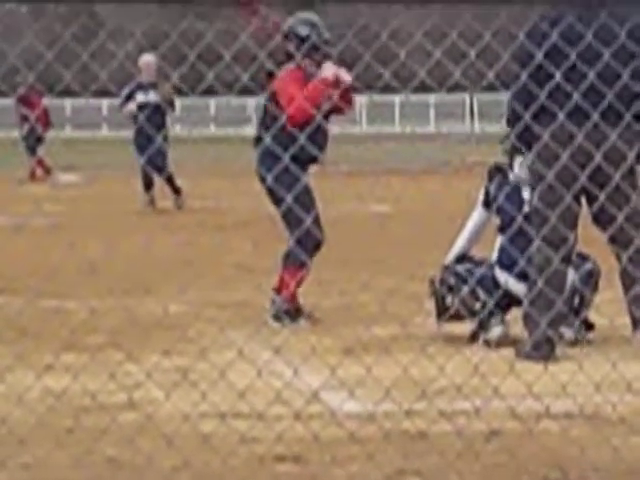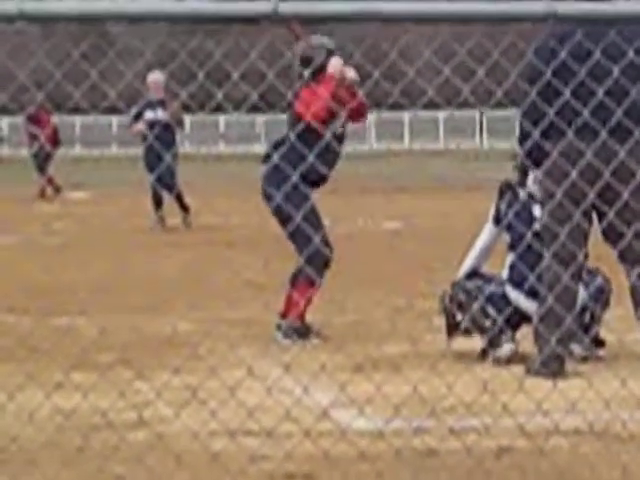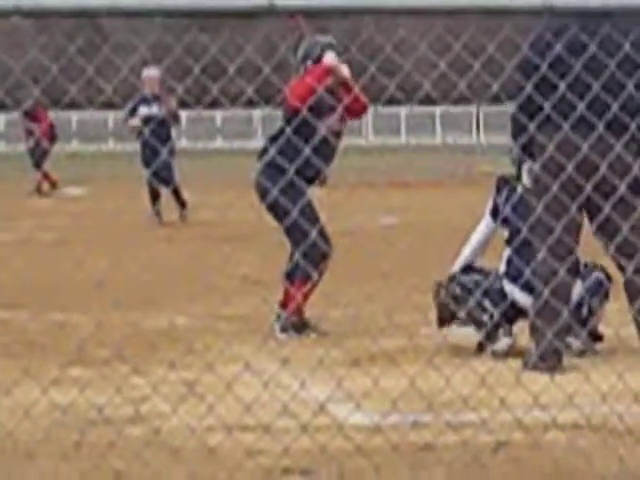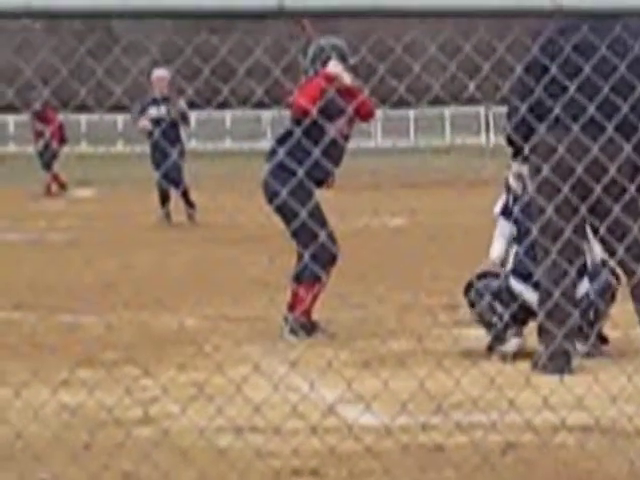
dt=0.5s
person 1, frame 1
left shoulder: (549, 24)
left elbow: (526, 90)
left wrist: (520, 146)
left hip: (558, 139)
left knee: (550, 240)
left ankle: (540, 338)
person 1, frame 2
left shoulder: (556, 41)
left elbow: (535, 106)
left wrist: (534, 162)
left hip: (568, 156)
left knee: (561, 256)
left ankle: (550, 357)
person 1, frame 3
left shoulder: (550, 34)
left elbow: (528, 101)
left wrist: (526, 154)
left hip: (558, 149)
left knee: (554, 251)
left ankle: (547, 349)
person 1, frame 4
left shoulder: (561, 32)
left elbow: (526, 95)
left wrist: (521, 151)
left hip: (561, 149)
left knee: (558, 252)
left ankle: (556, 350)
person 2, frame 1
left shoulder: (313, 76)
right shoulder: (290, 76)
left elbow: (342, 107)
right elbow: (298, 116)
left wrist: (344, 85)
right wrist: (325, 81)
left hip: (292, 167)
right hip: (279, 166)
left knee: (308, 235)
right knee: (307, 235)
left ankle: (283, 295)
right ankle: (283, 305)
person 2, frame 2
left shoulder: (333, 95)
right shoulder: (309, 94)
left elbow: (359, 113)
right elbow: (316, 114)
left wrist: (351, 85)
right wrist: (332, 78)
left hip: (295, 186)
right hip: (283, 185)
left knee: (315, 252)
right knee: (318, 253)
left ankle: (290, 318)
right ankle: (292, 322)
person 2, frame 3
left shoulder: (334, 93)
right shoulder: (307, 90)
left elbow: (360, 108)
right elbow: (294, 96)
left wrist: (346, 80)
right wrist: (324, 68)
left hip: (291, 182)
right hip: (278, 180)
left knee: (308, 246)
right knee: (316, 248)
left ankle: (288, 311)
right ankle: (290, 317)
person 2, frame 4
left shoulder: (343, 96)
right shoulder: (314, 89)
left elbow: (368, 113)
right elbow: (299, 106)
left wrist: (350, 87)
right wrist: (327, 77)
left hip: (299, 184)
right hip: (286, 181)
left knee: (315, 248)
right knee: (323, 249)
left ankle: (296, 314)
right ankle: (298, 319)
person 3, frame 1
left shoulder: (497, 177)
left elbow: (474, 228)
left wrist: (448, 264)
left hip: (510, 283)
right knee: (588, 267)
left ankle: (489, 320)
right ankle: (571, 321)
person 3, frame 2
left shoulder: (508, 195)
left elbow: (483, 246)
left wrist: (458, 282)
left hip: (519, 301)
left knee: (464, 287)
right knee: (599, 281)
left ankle: (499, 337)
right ankle: (582, 337)
person 3, frame 3
left shoulder: (506, 190)
left elbow: (478, 240)
left wrist: (452, 277)
left hip: (518, 297)
left knee: (459, 280)
right knee: (598, 275)
left ankle: (496, 332)
right ankle: (579, 333)
person 3, frame 4
left shoulder: (514, 195)
left elbow: (497, 256)
right elbow: (597, 255)
left hip: (526, 292)
right hip: (574, 292)
left knee: (477, 285)
right knee: (607, 275)
left ankle: (506, 334)
right ankle: (587, 336)
person 4, frame 1
left shoulder: (161, 86)
right shoulder: (134, 87)
left elbow: (170, 108)
right elbow: (123, 104)
left wrist: (166, 98)
right wrist: (128, 108)
left hip: (159, 131)
right hip: (141, 132)
left knee: (160, 166)
right knee: (145, 165)
left ankle: (177, 192)
right ankle: (149, 198)
person 4, frame 2
left shoulder: (169, 103)
right shoulder: (143, 105)
left elbow: (179, 125)
right elbow: (133, 124)
left wrist: (174, 115)
right wrist: (138, 127)
left hip: (168, 148)
right hip: (151, 149)
left knee: (169, 182)
right knee: (155, 182)
left ankle: (185, 210)
right ankle: (159, 215)
person 4, frame 3
left shoulder: (166, 99)
right shoulder: (138, 101)
left elbow: (175, 121)
right elbow: (128, 119)
left wrist: (171, 111)
right wrist: (132, 122)
left hip: (165, 144)
right hip: (147, 144)
left knee: (167, 176)
right knee: (152, 176)
left ankle: (182, 205)
right ankle: (156, 211)
person 4, frame 4
left shoulder: (175, 101)
right shoulder: (147, 102)
left elbow: (186, 122)
right elbow: (138, 118)
left wrist: (178, 110)
right wrist: (141, 123)
left hip: (174, 145)
right hip: (157, 145)
left knee: (175, 177)
right knee: (162, 177)
left ankle: (189, 206)
right ankle: (165, 211)
